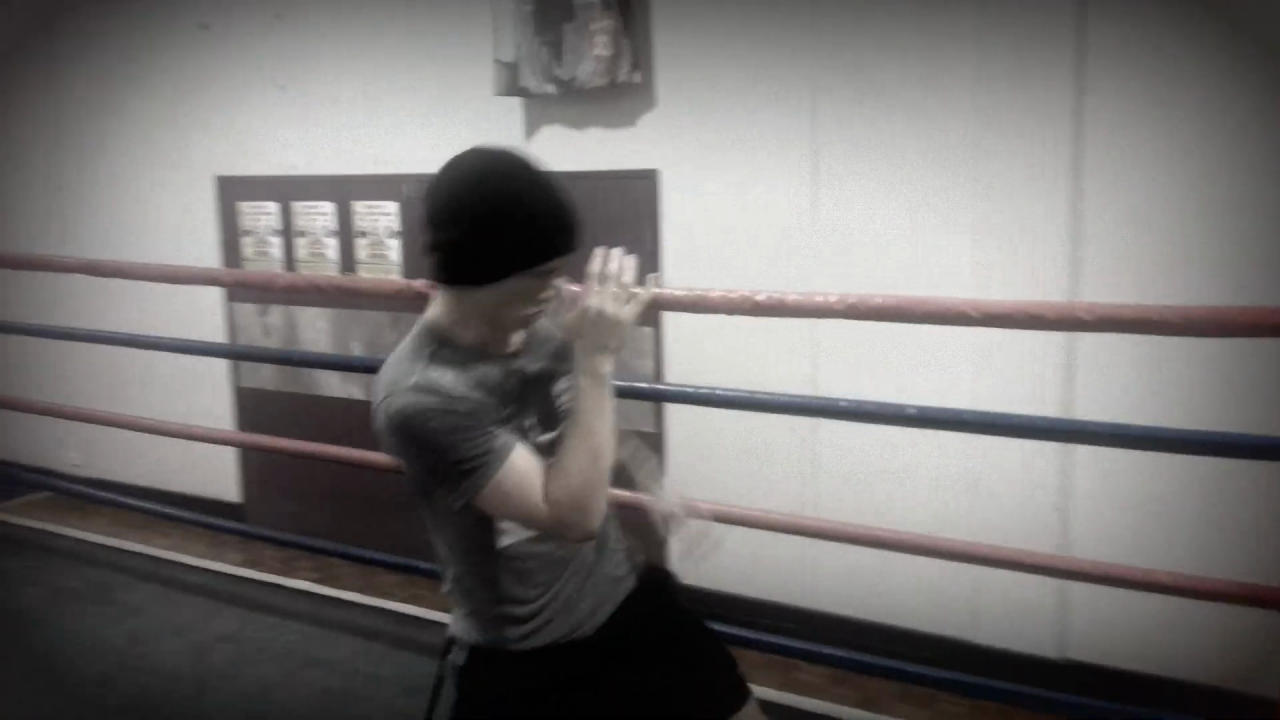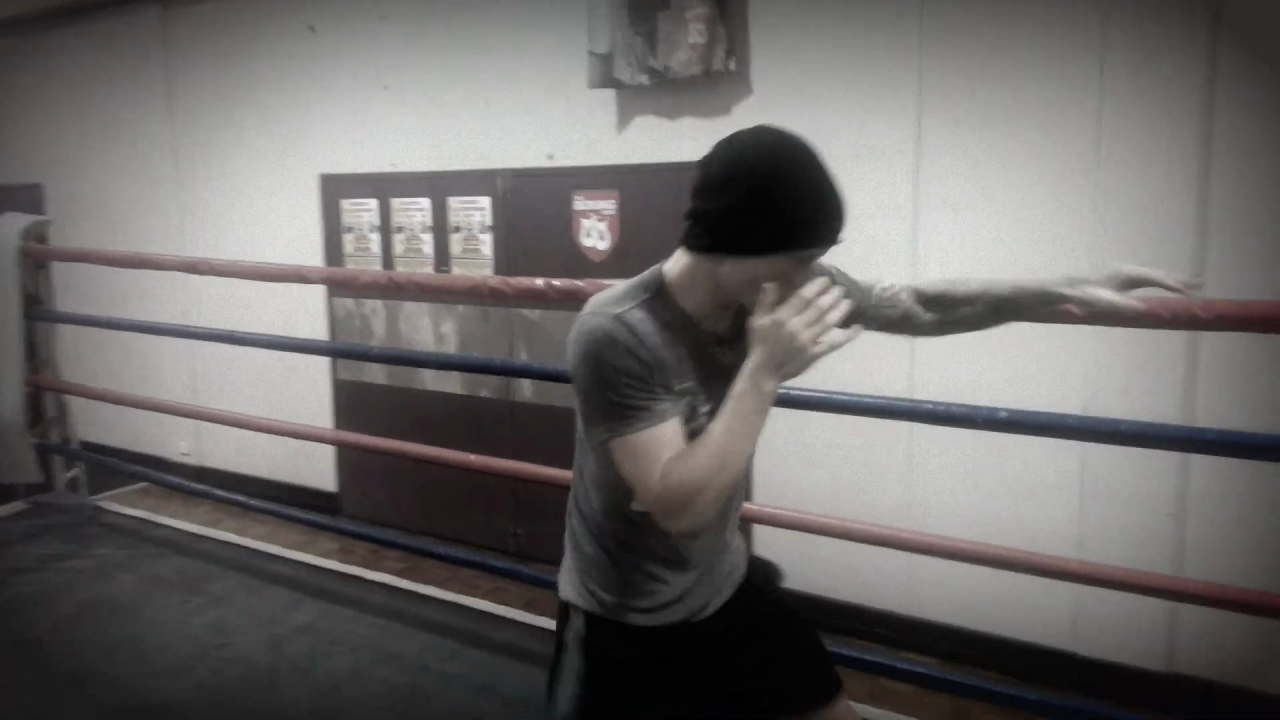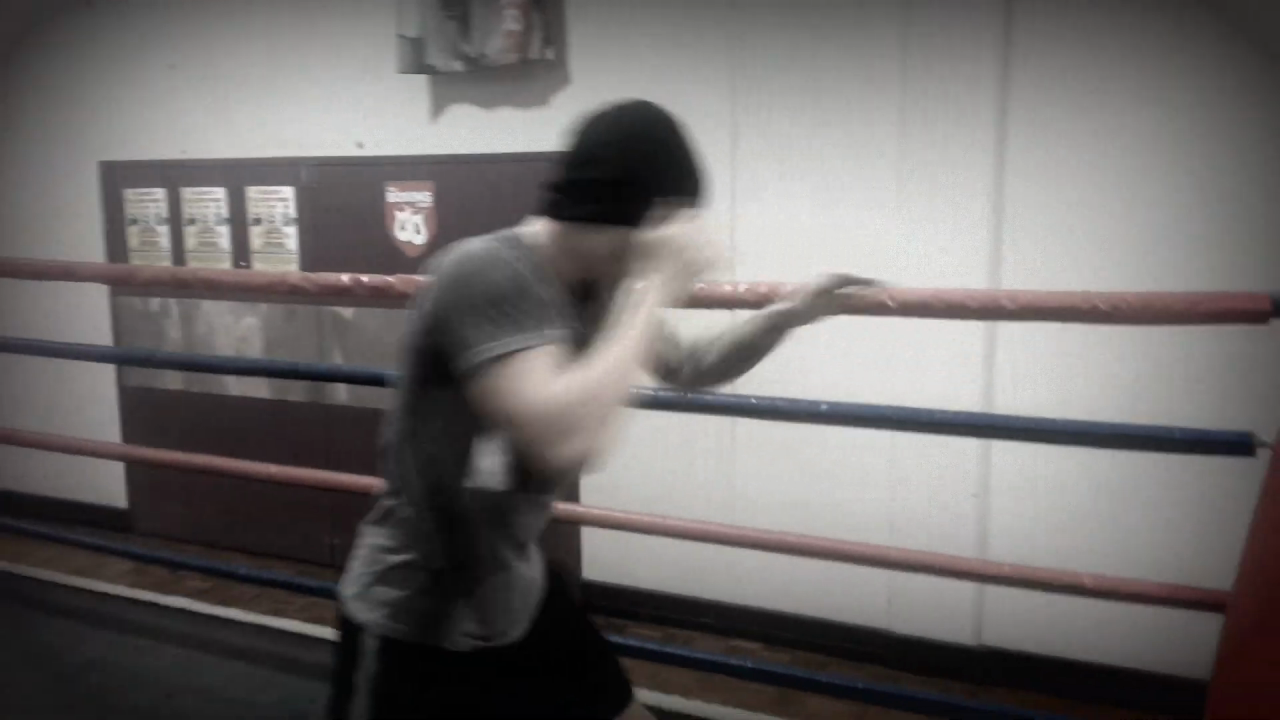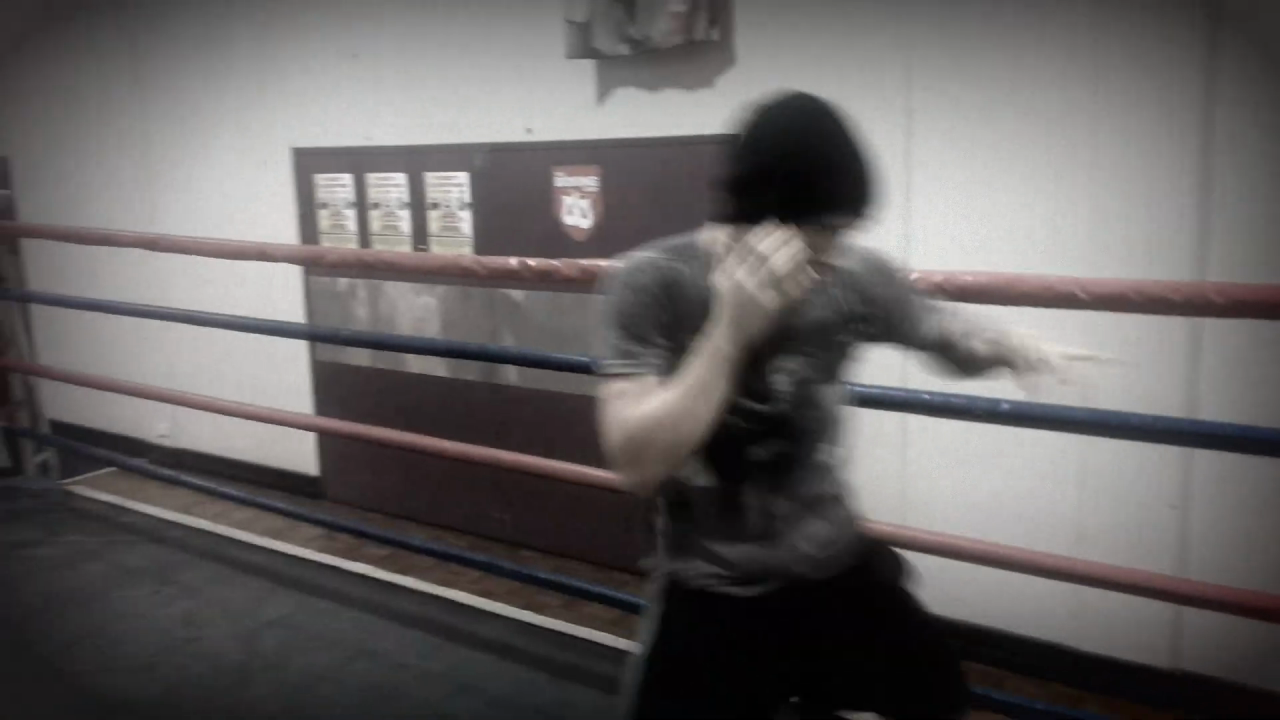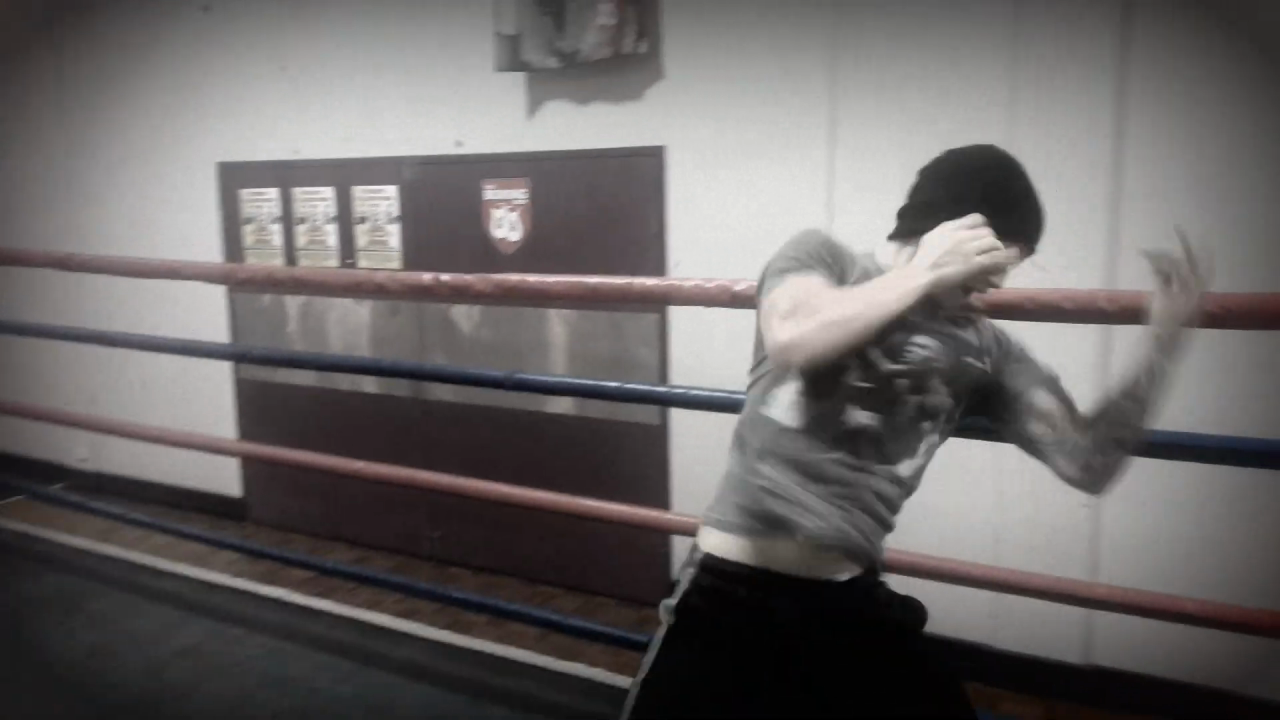
dt=0.5s
person 1, frame 1
left shoulder: (538, 318)
right shoulder: (417, 397)
right elbow: (572, 516)
right wrist: (596, 362)
left hip: (620, 592)
right hip: (516, 647)
person 1, frame 2
left shoulder: (784, 291)
right shoulder: (617, 333)
left elbow: (919, 308)
right elbow: (680, 510)
left wrist: (1066, 290)
right wrist: (763, 370)
left hip: (723, 584)
right hip: (621, 615)
person 1, frame 3
left shoulder: (596, 285)
right shoulder: (480, 275)
left elbow: (693, 369)
right elbow: (565, 442)
left wrist: (793, 312)
right wrist: (649, 288)
left hip: (514, 594)
person 1, frame 4
left shoulder: (855, 278)
right shoulder: (649, 283)
left elbow: (958, 342)
right elbow: (637, 461)
left wrist: (1010, 347)
right wrist: (729, 330)
left hip: (837, 568)
right hip: (711, 587)
person 1, frame 5
left shoulder: (983, 351)
right shoulder: (820, 256)
left elbow: (1087, 467)
right elbow: (794, 341)
left wrist: (1164, 336)
right wrist: (923, 273)
left hip: (850, 601)
